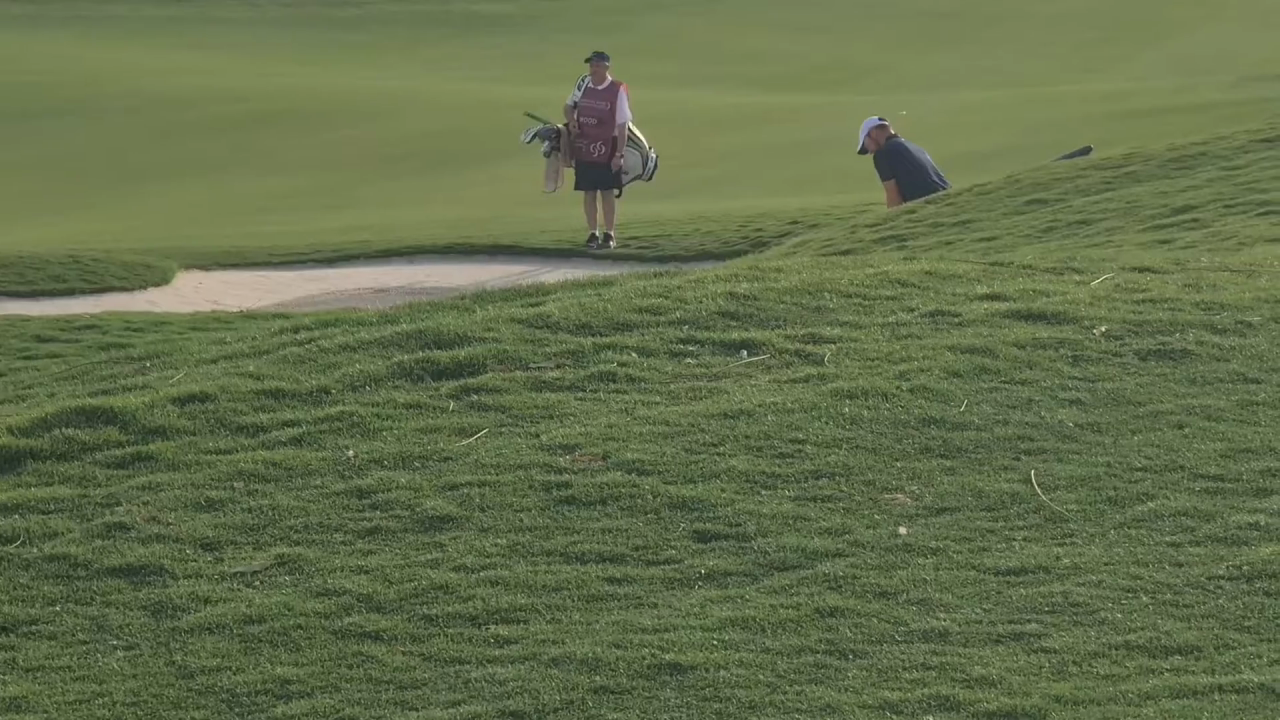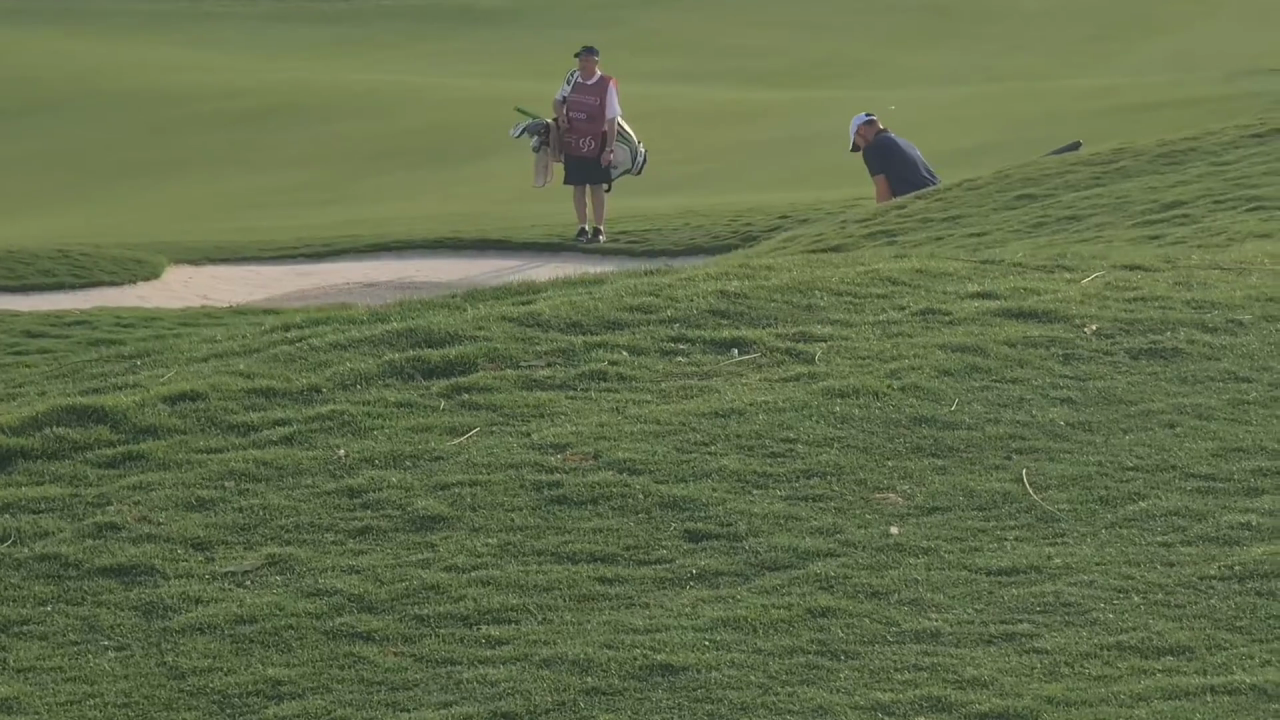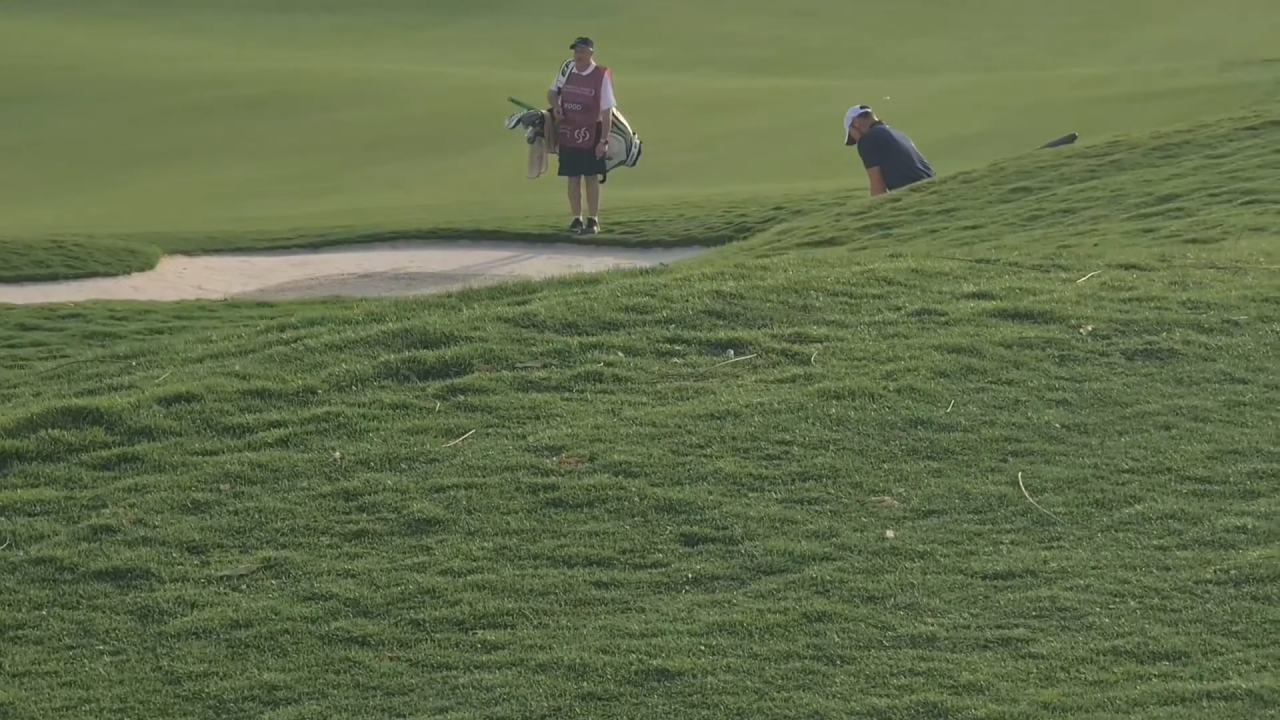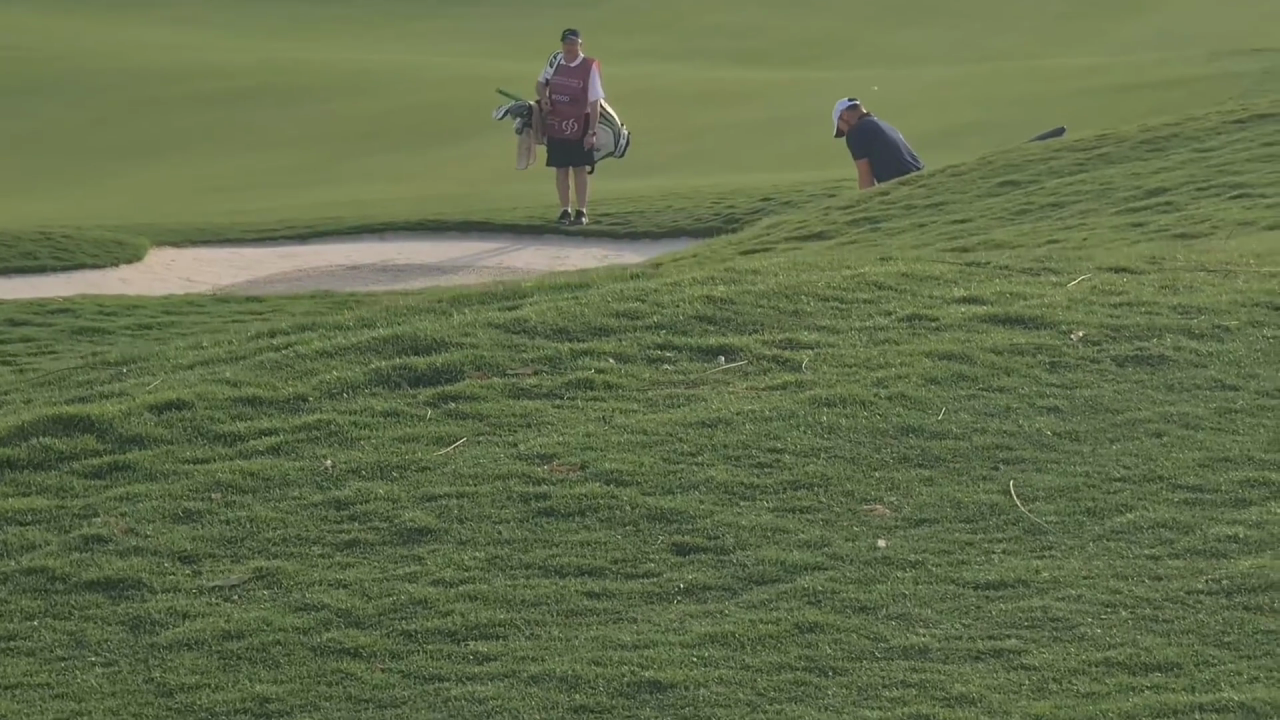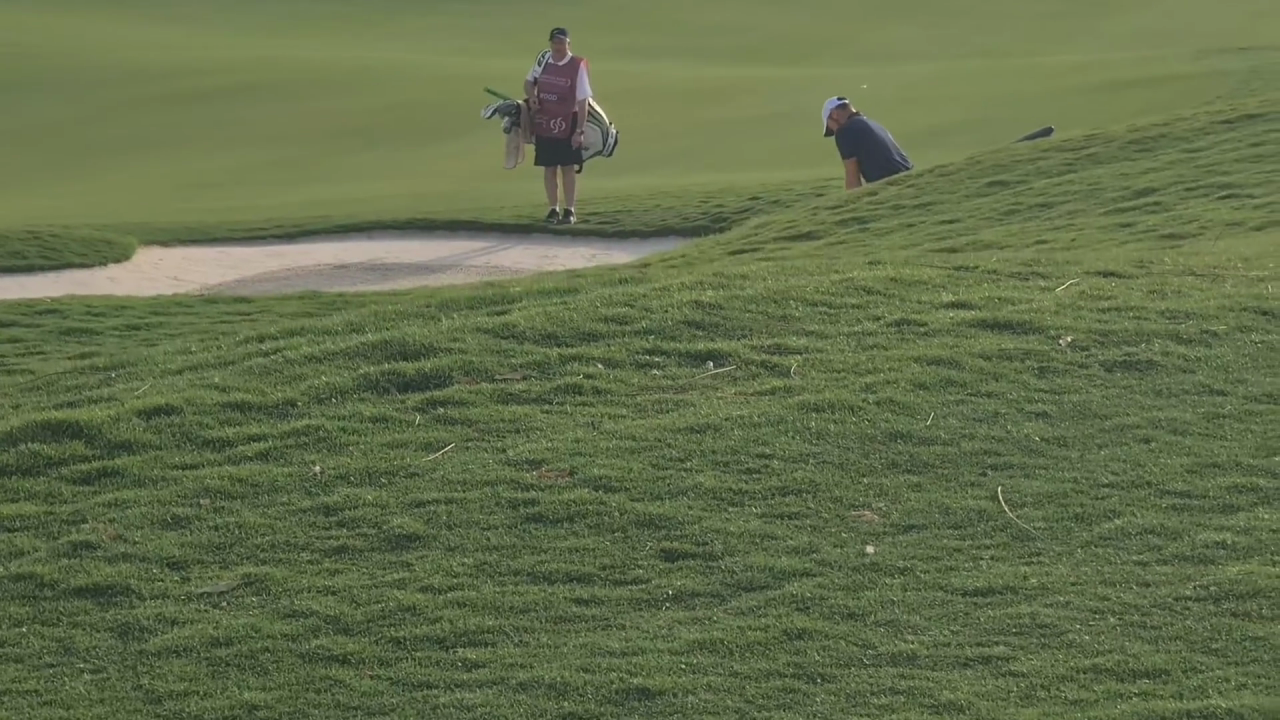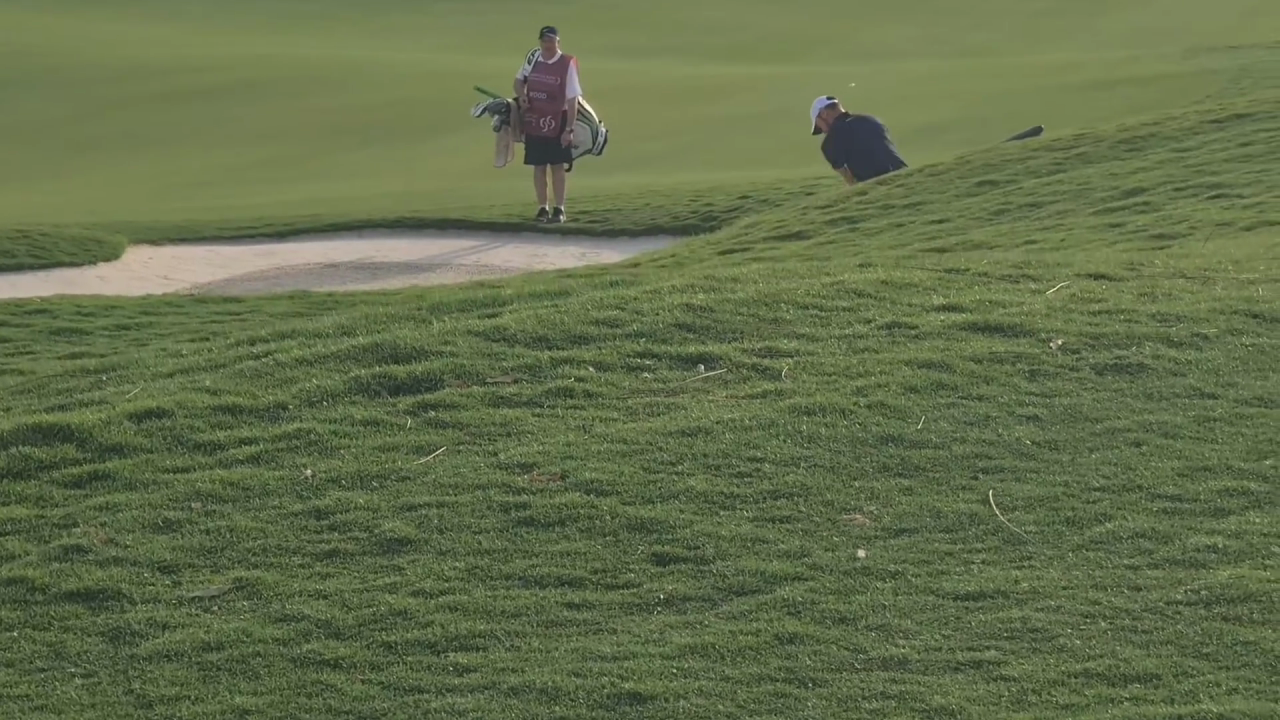
dt=0.3s
person 1, frame 1
left shoulder: (618, 89)
right shoulder: (583, 83)
left elbow: (622, 124)
right elbow: (569, 106)
left wrist: (619, 154)
right wrist: (571, 120)
left hip: (606, 148)
right hip: (583, 147)
left knee: (607, 192)
right knee: (589, 192)
left ankle: (609, 235)
right ankle: (593, 233)
person 1, frame 2
left shoulder: (607, 84)
right shoulder: (572, 78)
left elbow: (612, 119)
right elbow: (558, 101)
left wrist: (609, 149)
right wrist: (560, 115)
left hip: (595, 143)
right hip: (572, 142)
left knee: (596, 187)
right knee: (578, 187)
left ankle: (599, 229)
right ankle: (583, 228)
person 1, frame 3
left shoulder: (602, 75)
right shoulder: (567, 68)
left elbow: (607, 110)
right elbow: (553, 91)
left wrist: (604, 140)
right wrist: (555, 106)
left hip: (590, 134)
right hip: (567, 132)
left knee: (591, 178)
right knee: (572, 177)
left ankle: (593, 220)
right ankle: (577, 218)
person 1, frame 4
left shoulder: (590, 66)
right shoulder: (555, 60)
left elbow: (595, 101)
right elbow: (541, 83)
left wrist: (592, 131)
right wrist: (543, 97)
left hip: (578, 125)
right hip: (555, 124)
left knee: (579, 169)
right knee: (561, 169)
left ankle: (581, 211)
right ankle: (565, 210)
person 1, frame 5
left shoulder: (578, 65)
right shoulder: (543, 59)
left elbow: (582, 100)
right elbow: (529, 81)
left wrist: (579, 130)
right wrist: (531, 96)
left hip: (566, 124)
right hip: (543, 123)
left knee: (568, 168)
right knee: (549, 168)
left ankle: (570, 210)
right ankle: (553, 209)
person 1, frame 6
left shoulder: (567, 63)
right shoulder: (533, 57)
left elbow: (572, 99)
right elbow: (519, 80)
left wrist: (569, 129)
right wrist: (521, 94)
left hip: (556, 122)
right hip: (533, 121)
left knee: (557, 166)
right knee: (538, 166)
left ankle: (559, 209)
right ankle: (543, 208)
